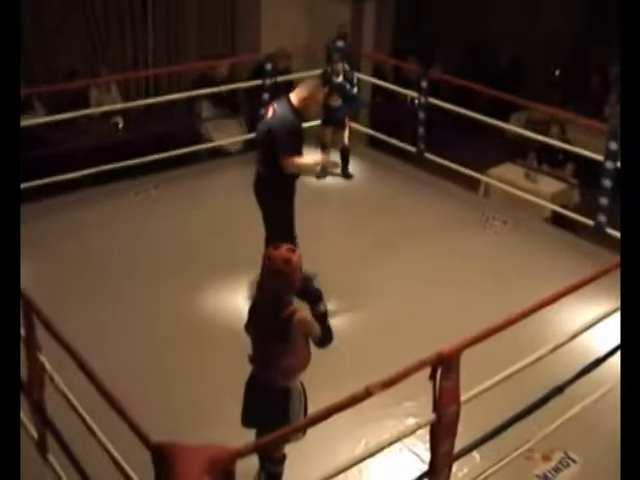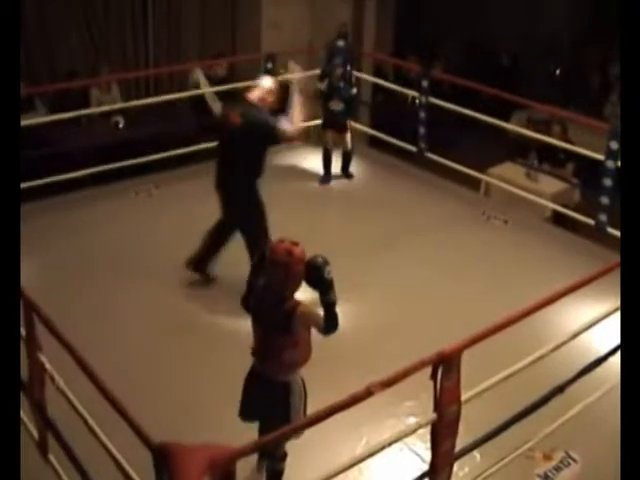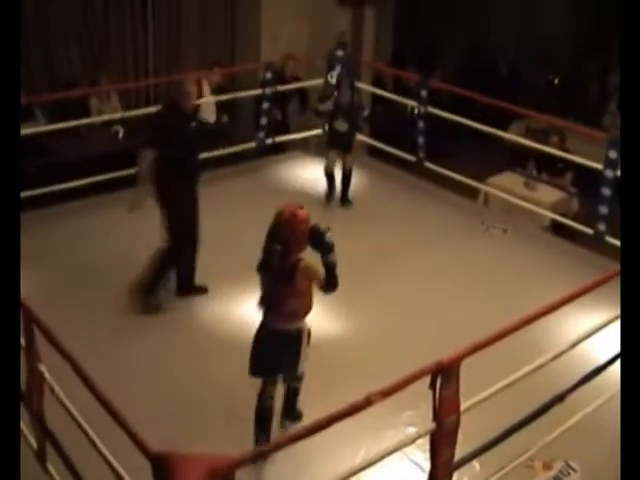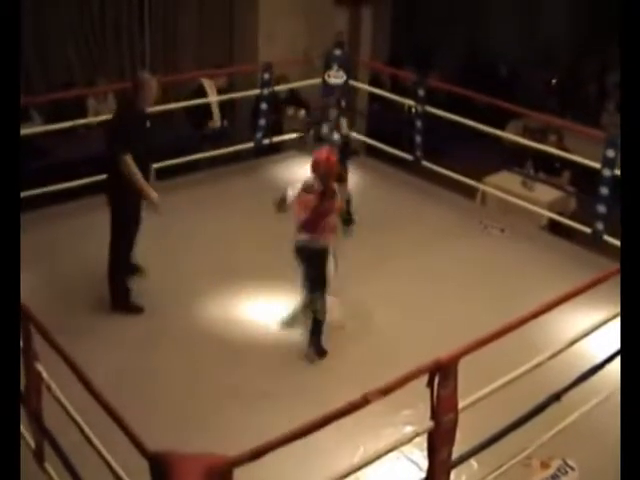
dt=0.7s
person 1, frame 1
left shoulder: (258, 306)
right shoulder: (298, 319)
right elbow: (324, 340)
left wrist: (262, 292)
left hip: (259, 381)
right hip: (284, 389)
left knee: (264, 433)
right knee: (277, 444)
person 1, frame 2
left shoulder: (258, 298)
right shoulder: (300, 312)
right elbow: (330, 326)
left wrist: (258, 268)
right wrist: (327, 292)
left hip: (260, 375)
right hip: (285, 383)
left knee: (266, 424)
right knee: (279, 439)
left ankle: (263, 459)
person 1, frame 3
left shoulder: (269, 258)
right shoulder: (304, 267)
right elbow: (330, 286)
left wrist: (271, 239)
right wrist: (328, 255)
left hip: (268, 329)
right hip: (293, 331)
left knee: (267, 384)
right knee: (294, 374)
left ankle: (262, 438)
right ankle: (289, 414)
person 1, frame 4
left shoulder: (304, 187)
right shoulder: (334, 193)
left elbow: (281, 204)
right elbow: (338, 218)
left hip: (302, 243)
right hip: (321, 248)
left knee: (311, 285)
right knee: (319, 295)
right ankle: (315, 345)
person 2, frame 1
left shoulder: (281, 106)
right shoulder: (286, 121)
right elbow: (289, 165)
right wrist: (320, 162)
left hip: (271, 182)
right hip: (273, 186)
left knee: (285, 236)
right knee: (280, 238)
person 2, frame 2
left shoulder: (233, 110)
right shoulder: (258, 120)
left elbow: (217, 108)
right elbow: (292, 130)
right wrist: (296, 91)
left hip: (225, 180)
right hip: (243, 185)
left knee: (228, 223)
right knee: (258, 236)
left ankle: (198, 262)
person 2, frame 3
left shoulder: (189, 114)
right shoulder: (163, 119)
right elbow: (148, 156)
left hip: (188, 184)
right hip: (172, 187)
left knee: (188, 235)
right knee: (178, 239)
left ankle: (186, 284)
right ankle: (146, 289)
person 2, frame 4
left shoulder: (139, 113)
right shoulder: (124, 120)
right elbow: (125, 161)
left wrist: (145, 184)
right wrist: (147, 189)
left hip: (134, 184)
right hip: (123, 187)
left knee: (131, 228)
right knee: (122, 238)
left ankle: (125, 265)
right ankle: (120, 298)
person 3, frame 1
left shoulder: (348, 77)
right shoulder: (327, 77)
left elbow: (353, 97)
right elbow: (322, 96)
left hip: (342, 115)
right hip: (329, 115)
left knee: (344, 144)
right knee: (326, 143)
left ankle: (345, 169)
right ankle: (324, 168)
person 3, frame 2
left shoulder: (347, 84)
right shoulder: (327, 82)
left elbow: (352, 100)
right elbow: (319, 91)
left hip: (342, 120)
right hip: (329, 119)
left knee: (348, 147)
right knee: (328, 147)
left ankle: (345, 169)
right ankle: (327, 173)
person 3, frame 3
left shoulder: (355, 104)
right shoulder: (332, 101)
left elbow: (363, 116)
right elbow: (319, 110)
right wrist: (324, 97)
left hip: (347, 140)
right hip: (334, 139)
left knee: (347, 168)
right knee: (329, 167)
left ankle: (344, 197)
right ankle: (330, 190)
person 3, frame 4
left shoulder: (341, 122)
right shoulder: (323, 121)
left elbow: (340, 141)
left hip: (339, 161)
left knee: (343, 192)
left ankle: (347, 216)
